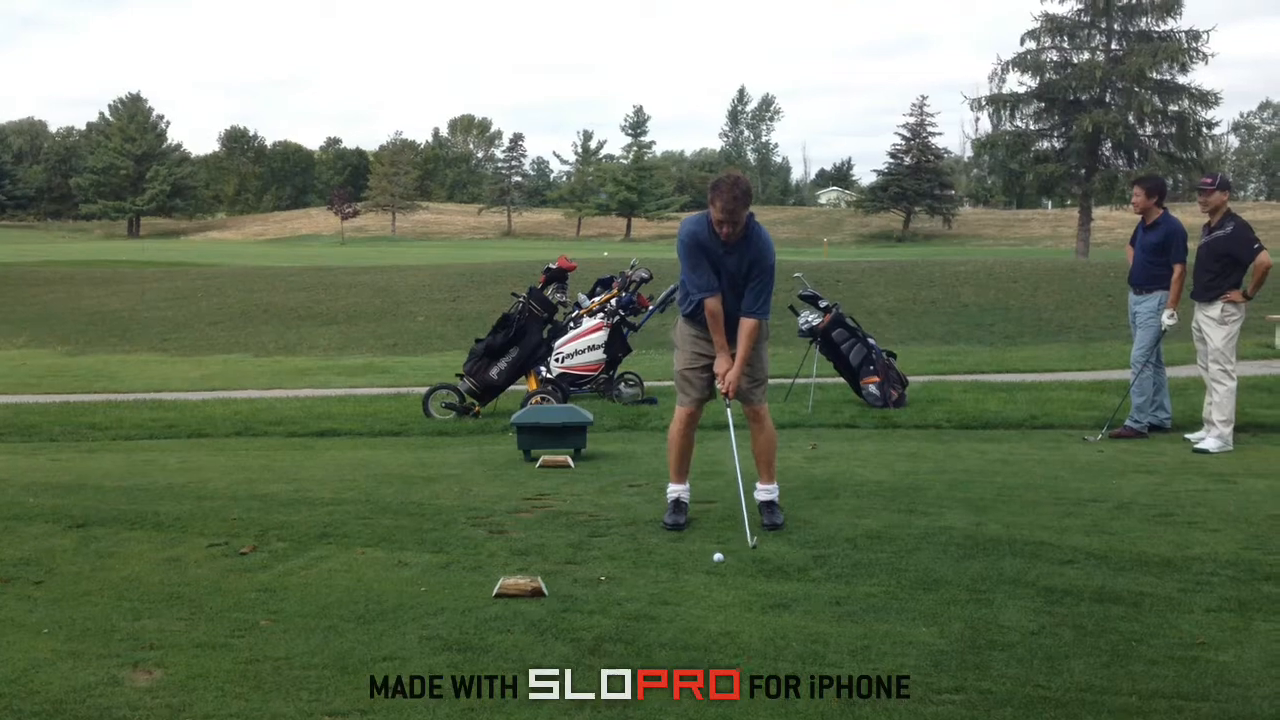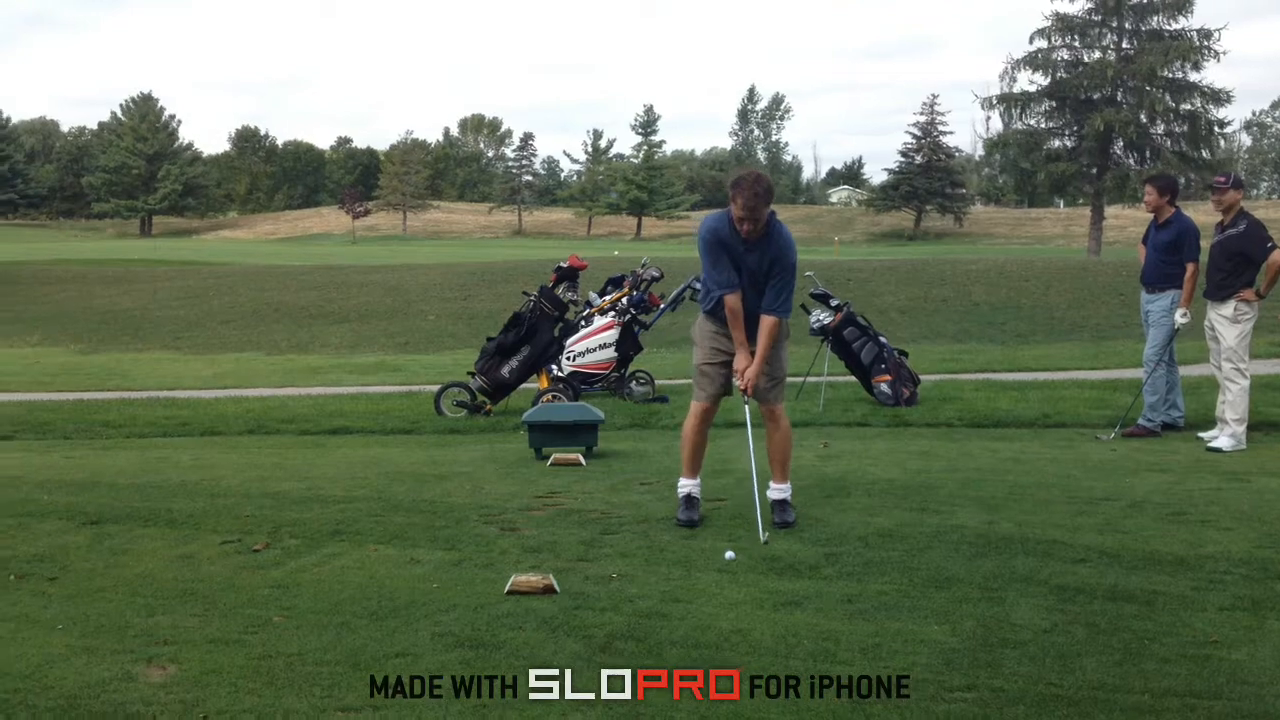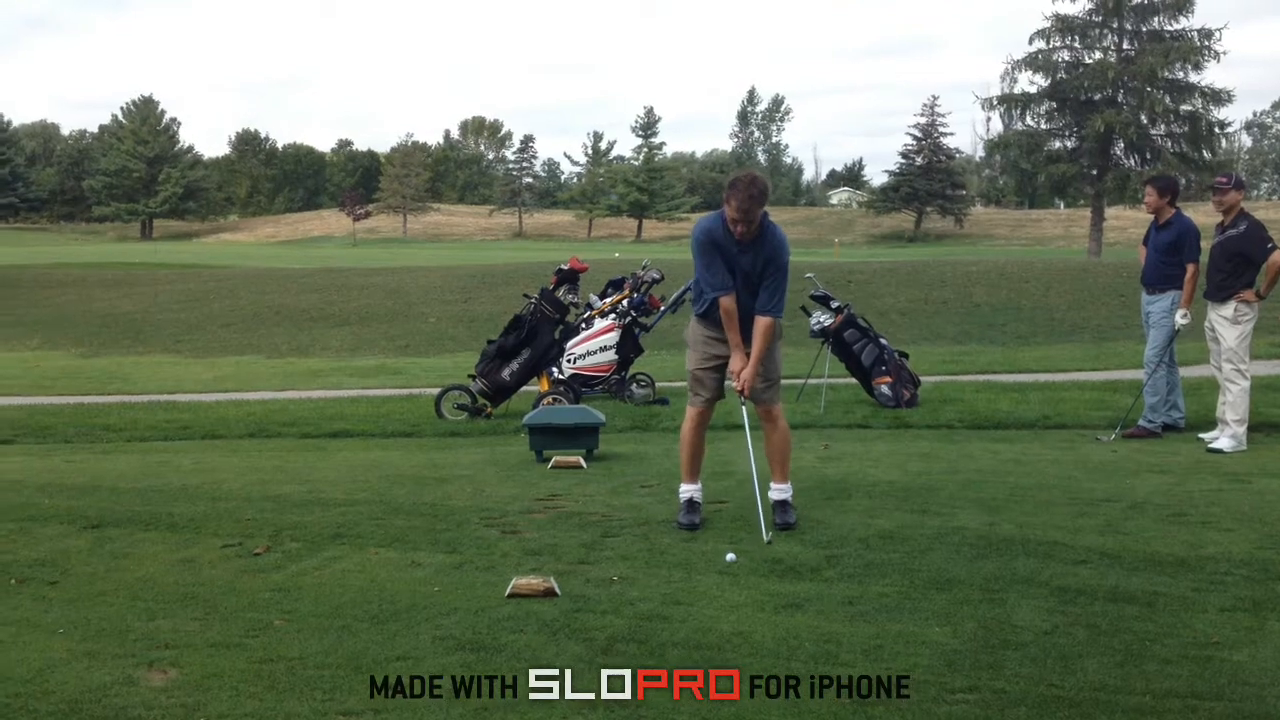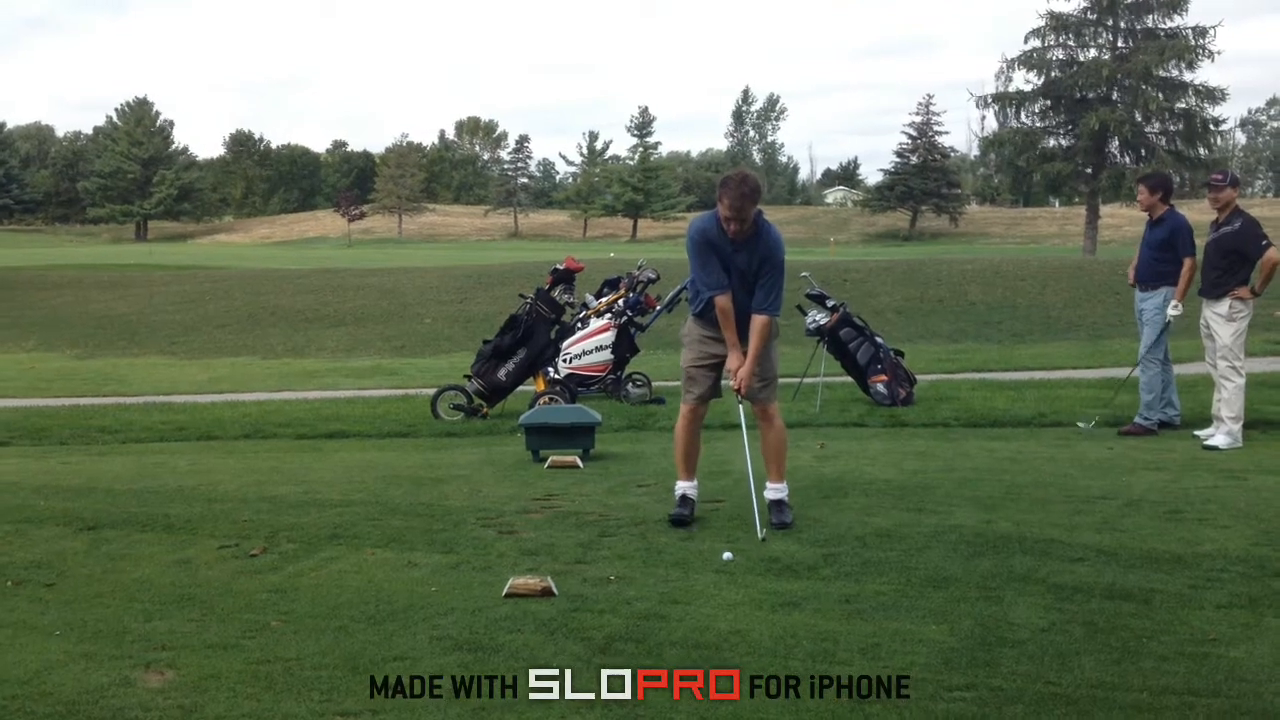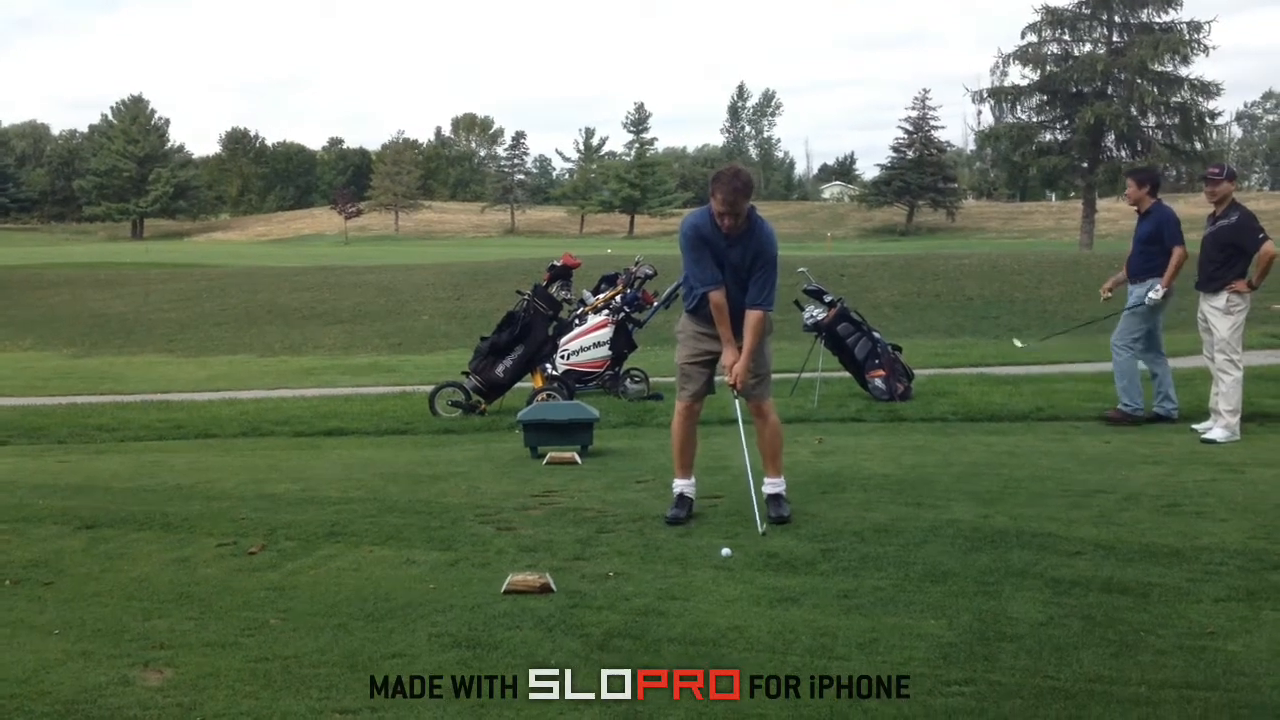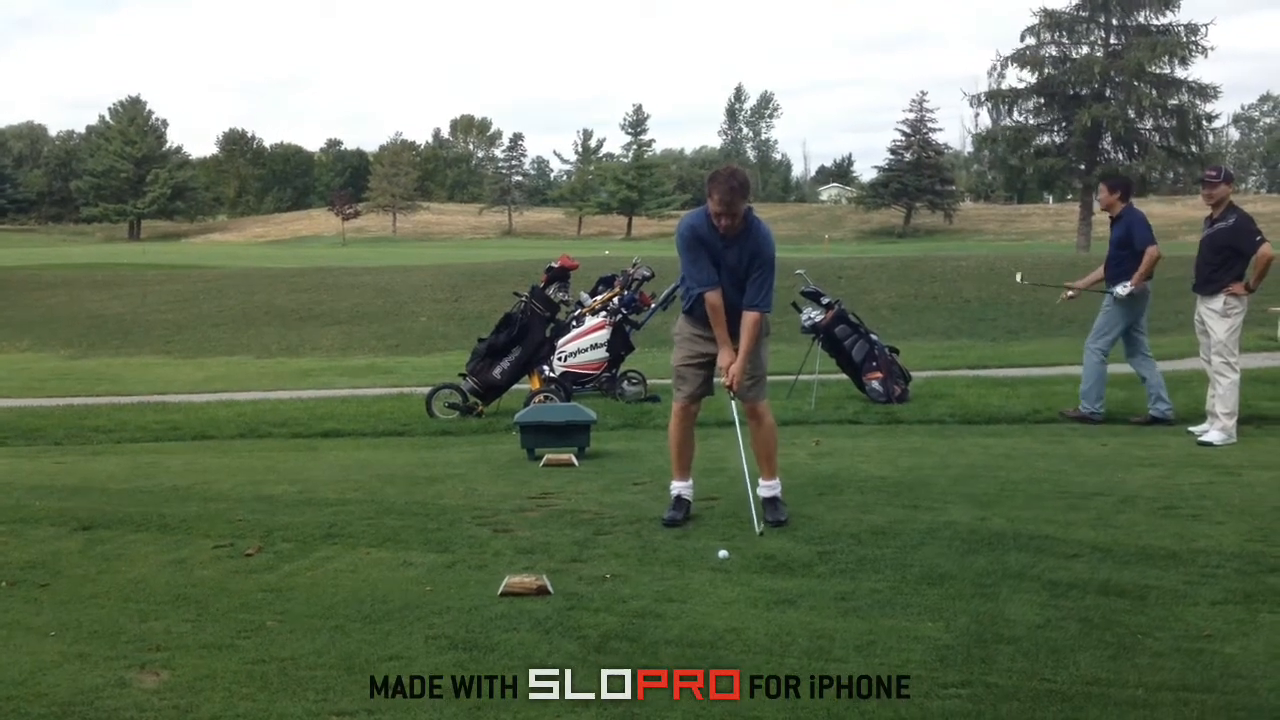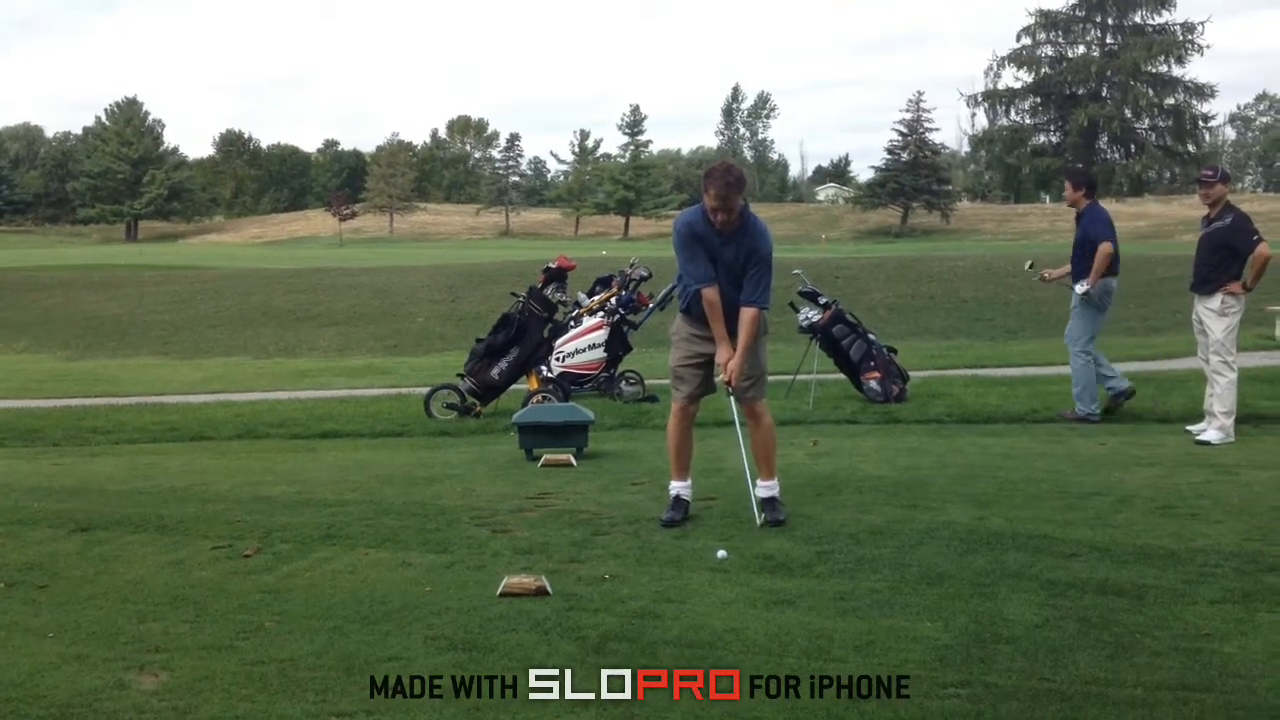
dt=0.3s
person 1, frame 1
left shoulder: (761, 244)
right shoulder: (691, 232)
left elbow: (753, 314)
right elbow: (708, 298)
left wrist: (738, 366)
right wrist: (720, 354)
left hip: (746, 329)
right hip: (697, 328)
left knee: (757, 410)
right knee: (686, 412)
left ankle: (768, 495)
right ankle: (677, 495)
person 1, frame 2
left shoulder: (783, 243)
right shoulder: (712, 229)
left elbow: (774, 311)
right elbow: (730, 294)
left wrist: (757, 364)
right wrist: (739, 349)
left hip: (765, 328)
right hip: (717, 324)
left knee: (774, 409)
right knee: (702, 407)
left ankle: (780, 493)
right ankle: (689, 491)
person 1, frame 3
left shoulder: (776, 243)
right shoulder: (705, 231)
left elbow: (767, 312)
right elbow: (723, 297)
left wrist: (752, 363)
right wrist: (735, 352)
left hip: (759, 328)
right hip: (710, 326)
left knee: (771, 410)
right knee: (698, 411)
left ankle: (781, 494)
right ankle: (690, 495)
person 1, frame 4
left shoulder: (771, 241)
right shoulder: (700, 231)
left elbow: (764, 310)
right elbow: (719, 295)
left wrist: (749, 363)
right wrist: (732, 350)
left hip: (755, 327)
right hip: (707, 326)
left knee: (767, 409)
right knee: (691, 408)
left ankle: (777, 493)
right ankle: (686, 492)
person 1, frame 5
left shoulder: (764, 237)
right shoulder: (693, 227)
left elbow: (758, 306)
right elbow: (713, 291)
left wrist: (744, 357)
right wrist: (726, 347)
left hip: (749, 324)
right hip: (700, 323)
left knee: (762, 405)
right knee: (687, 406)
left ankle: (775, 488)
right ankle: (683, 490)
person 1, frame 6
left shoulder: (761, 238)
right shoulder: (690, 228)
left elbow: (755, 306)
right elbow: (709, 292)
left wrist: (741, 359)
right wrist: (723, 348)
left hip: (746, 326)
right hip: (697, 325)
left knee: (756, 406)
right knee: (683, 407)
left ankle: (770, 490)
right ankle: (681, 492)
person 1, frame 7
left shoulder: (757, 234)
right shoulder: (687, 225)
left elbow: (752, 303)
right elbow: (706, 288)
left wrist: (739, 355)
right wrist: (720, 345)
left hip: (744, 325)
right hip: (694, 325)
left knee: (755, 407)
right knee: (682, 407)
left ankle: (768, 491)
right ankle: (680, 493)
person 2, frame 1
left shoulder: (1235, 228)
right shoulder: (1207, 228)
left elbow: (1264, 261)
left wrist: (1247, 294)
right wrist: (1199, 304)
left hip: (1222, 310)
right hip: (1201, 308)
left knee: (1221, 372)
right knee: (1208, 372)
left ankle: (1222, 436)
right ankle: (1210, 428)
person 2, frame 2
left shoulder: (1248, 226)
right shoulder: (1220, 227)
left hip: (1235, 309)
right hip: (1214, 307)
left knee: (1234, 371)
right knee: (1221, 371)
left ankle: (1235, 434)
right ankle: (1223, 426)
person 2, frame 3
left shoulder: (1249, 227)
right shoulder: (1220, 228)
left hip: (1236, 310)
right hip: (1214, 308)
left knee: (1235, 372)
right knee: (1222, 372)
left ankle: (1236, 435)
right ankle: (1224, 427)
person 2, frame 4
left shoulder: (1244, 224)
right shoulder: (1215, 225)
left wrist: (1255, 291)
left hip: (1230, 306)
right hip: (1209, 305)
left knee: (1230, 369)
right knee: (1217, 369)
left ankle: (1231, 432)
right ankle: (1219, 425)
person 2, frame 5
left shoulder: (1241, 217)
right shoulder: (1212, 218)
left elbow: (1269, 251)
left wrist: (1252, 284)
left hip: (1228, 300)
right hip: (1206, 298)
left knee: (1227, 362)
right knee: (1214, 362)
left ankle: (1229, 426)
right ankle: (1217, 418)
person 2, frame 6
left shoulder: (1238, 220)
right shoulder: (1209, 221)
left elbow: (1266, 253)
left wrist: (1250, 286)
left hip: (1225, 302)
right hip: (1204, 300)
left knee: (1224, 364)
right knee: (1211, 364)
left ankle: (1225, 428)
right ankle: (1214, 420)
person 2, frame 7
left shoulder: (1235, 219)
right shoulder: (1206, 220)
left elbow: (1263, 253)
left wrist: (1247, 286)
left hip: (1222, 301)
right hip: (1201, 300)
left knee: (1222, 363)
right knee: (1209, 363)
left ankle: (1223, 427)
right ankle: (1211, 420)
person 3, frame 1
left shoulder: (1172, 228)
right shoulder: (1143, 224)
left elbow: (1179, 271)
left wrist: (1171, 309)
left hip: (1155, 300)
right hip: (1136, 297)
left knee: (1140, 359)
right knee: (1152, 361)
left ankle: (1138, 423)
right ankle: (1160, 418)
person 3, frame 2
left shoulder: (1185, 227)
right shoulder: (1155, 222)
left elbow: (1192, 270)
left wrist: (1184, 308)
left hip: (1168, 299)
right hip: (1148, 296)
left knee: (1153, 358)
right knee: (1165, 359)
left ankle: (1150, 422)
right ankle: (1173, 416)
person 3, frame 3
left shoulder: (1185, 227)
right shoulder: (1155, 224)
left elbow: (1192, 270)
left wrist: (1184, 308)
left hip: (1168, 299)
right hip: (1148, 297)
left knee: (1154, 359)
right knee: (1164, 360)
left ankle: (1151, 423)
right ankle: (1173, 417)
person 3, frame 4
left shoulder: (1177, 223)
right shoulder: (1152, 222)
left elbow: (1189, 264)
left wrist: (1177, 301)
right wrist: (1134, 268)
left hip: (1161, 296)
right hip: (1142, 294)
left knee: (1149, 356)
right knee: (1158, 357)
left ankle: (1147, 420)
right ankle: (1168, 414)
person 3, frame 5
left shoulder: (1164, 215)
right shoulder: (1144, 217)
left elbow: (1179, 253)
left wrist: (1162, 286)
right wrist: (1113, 281)
left hip: (1151, 289)
right hip: (1139, 288)
left knee: (1121, 342)
right knee: (1152, 350)
left ankle: (1130, 407)
right ankle: (1166, 408)
person 3, frame 6
left shoulder: (1133, 218)
right shoulder: (1119, 221)
left elbow: (1153, 253)
right elbow: (1111, 265)
left wrist: (1133, 283)
right wrist: (1081, 285)
left hip: (1127, 294)
right hip: (1125, 294)
left knee: (1095, 348)
right knee: (1139, 353)
left ankle: (1090, 408)
right ankle: (1161, 410)
person 3, frame 7
left shoulder: (1094, 216)
right shoulder: (1089, 215)
left elbow: (1106, 250)
left wrist: (1090, 282)
right wrist: (1058, 273)
left hip: (1095, 287)
right hip: (1094, 286)
left knee: (1080, 349)
right knee: (1080, 344)
left ankle: (1087, 409)
right ankle: (1118, 386)
